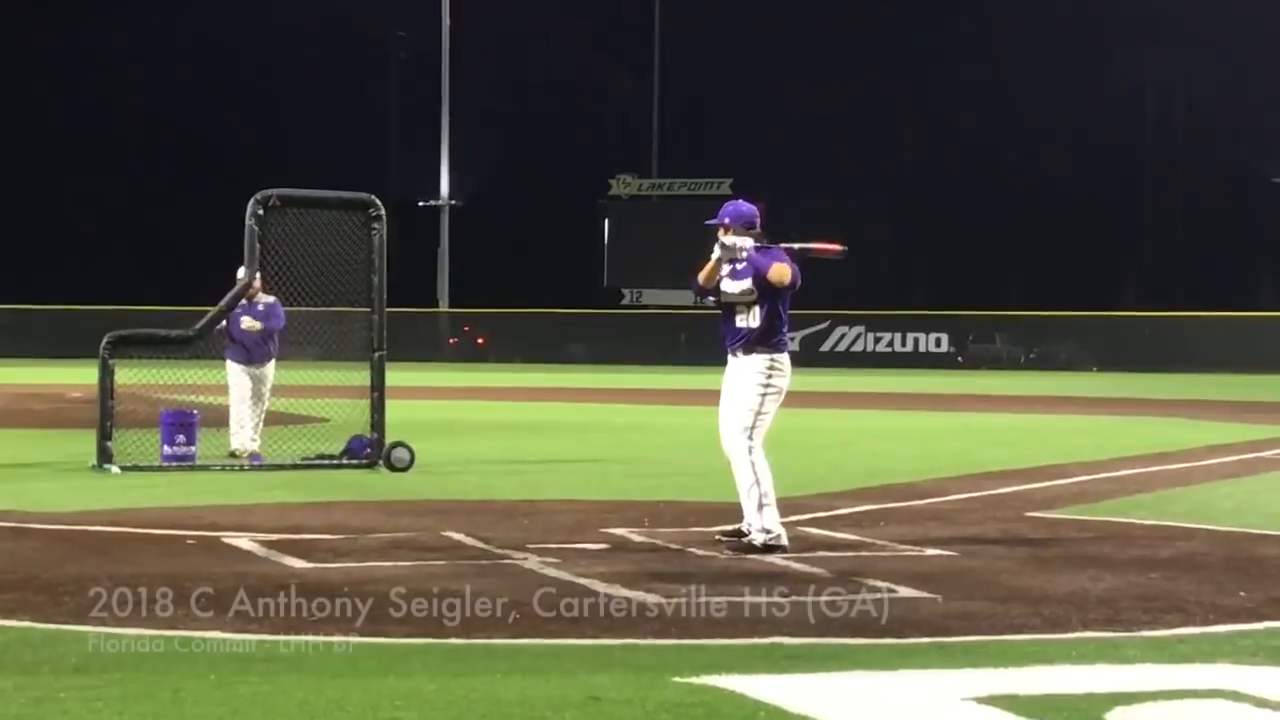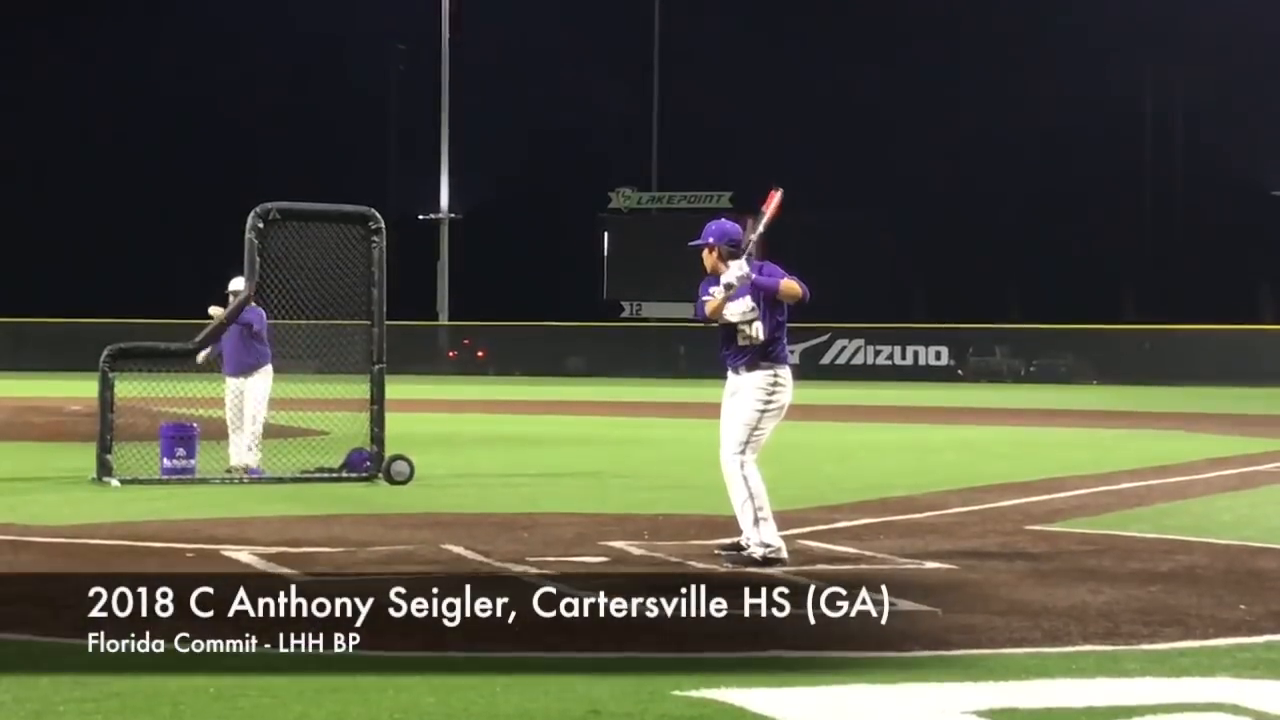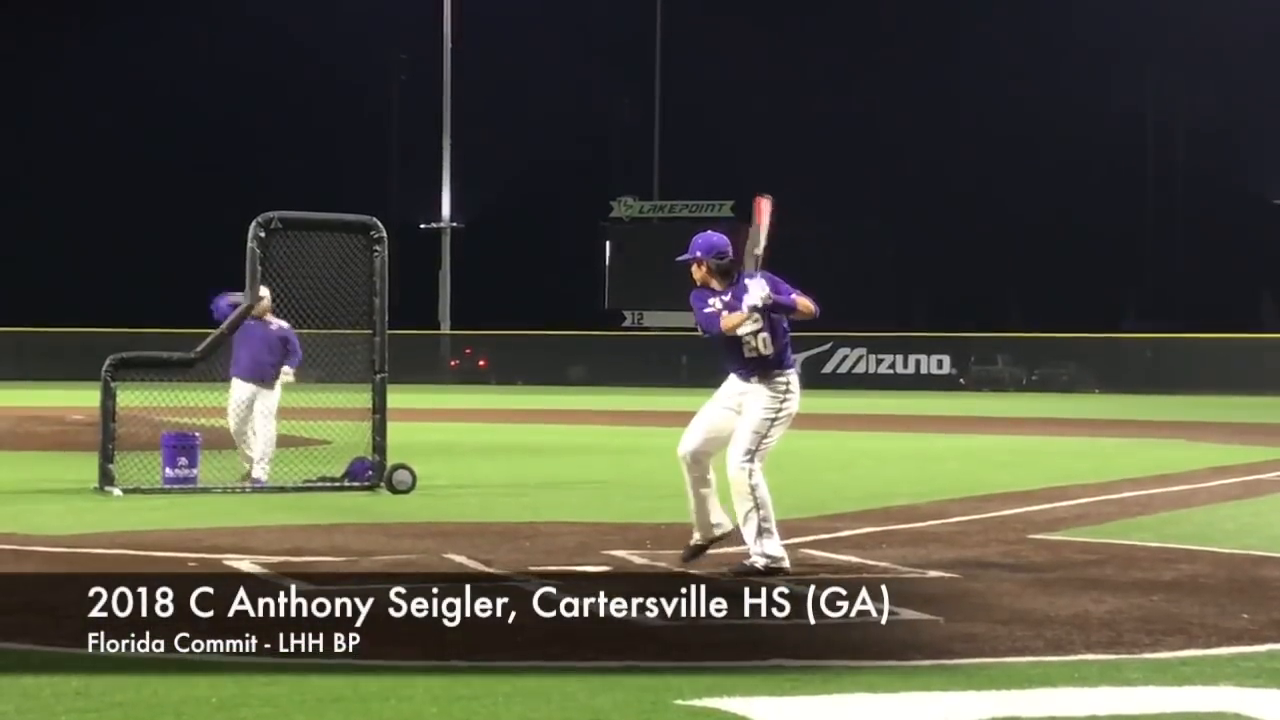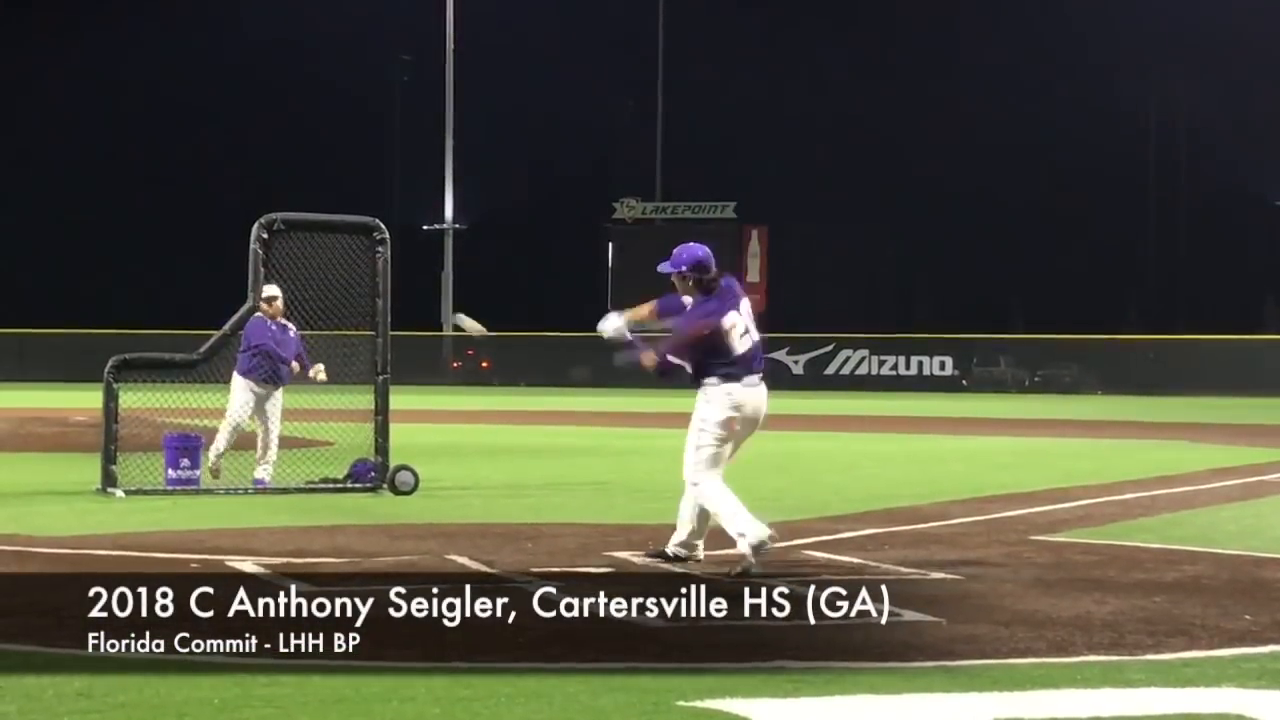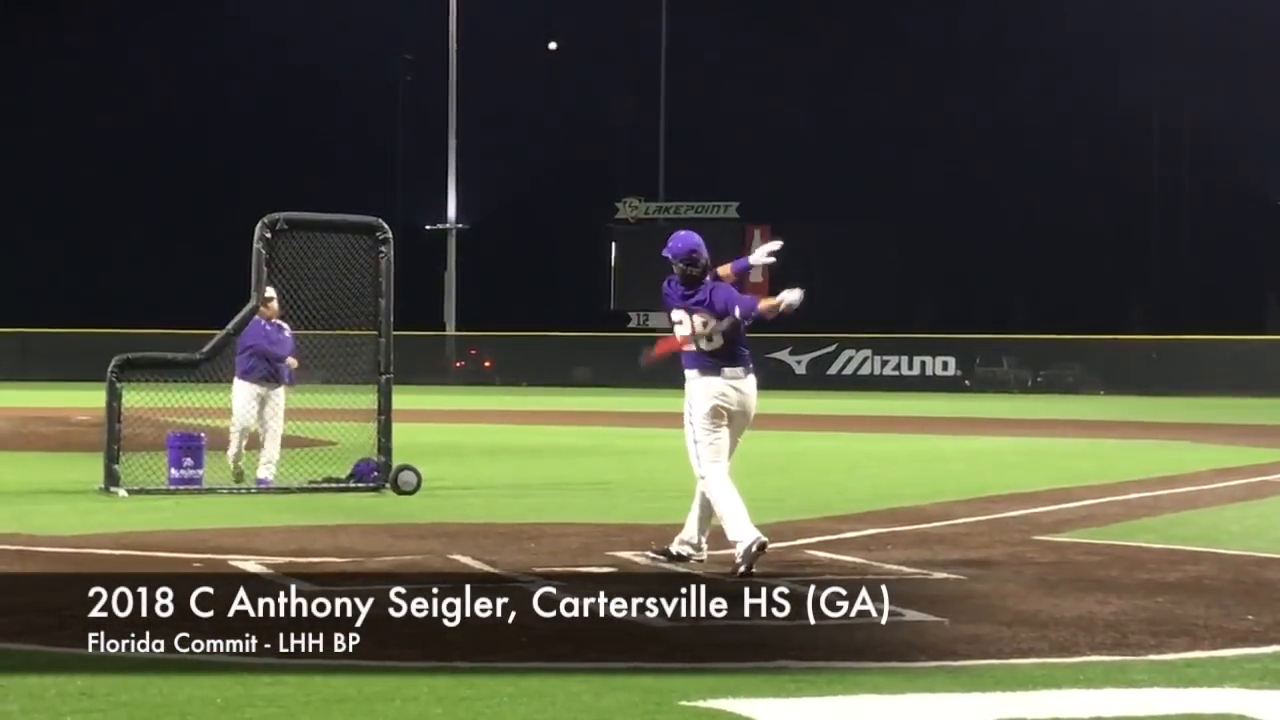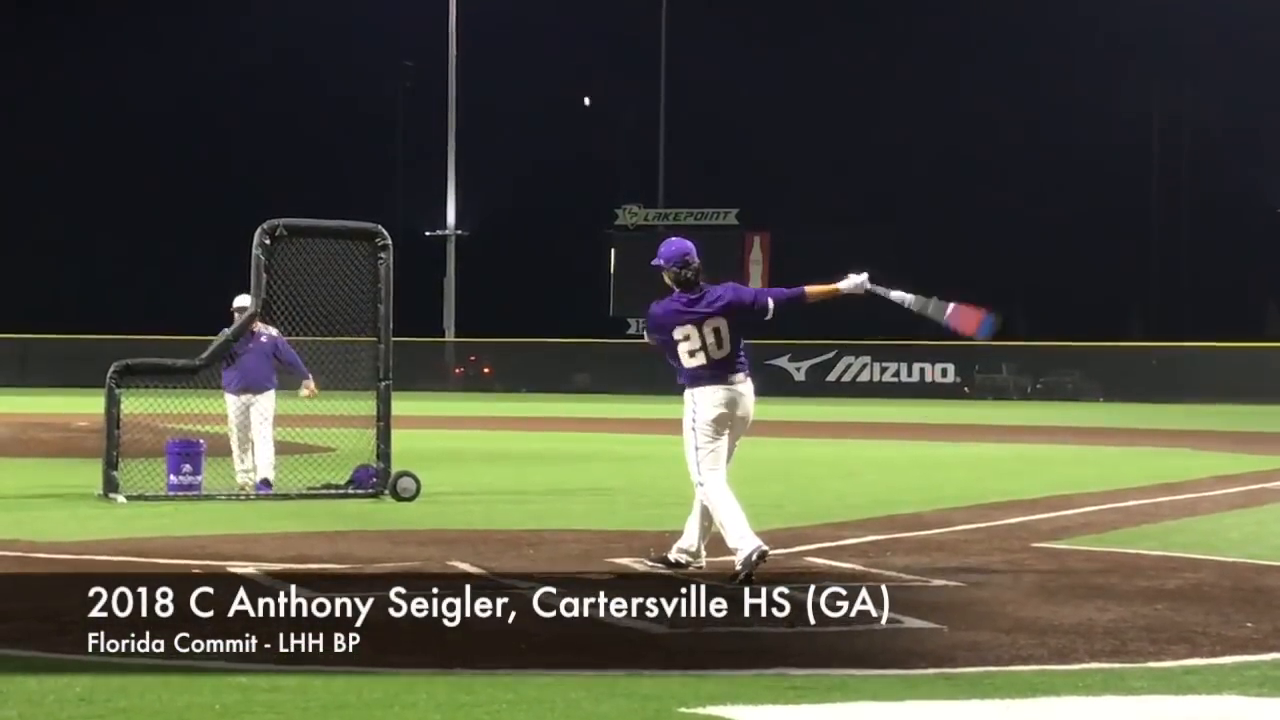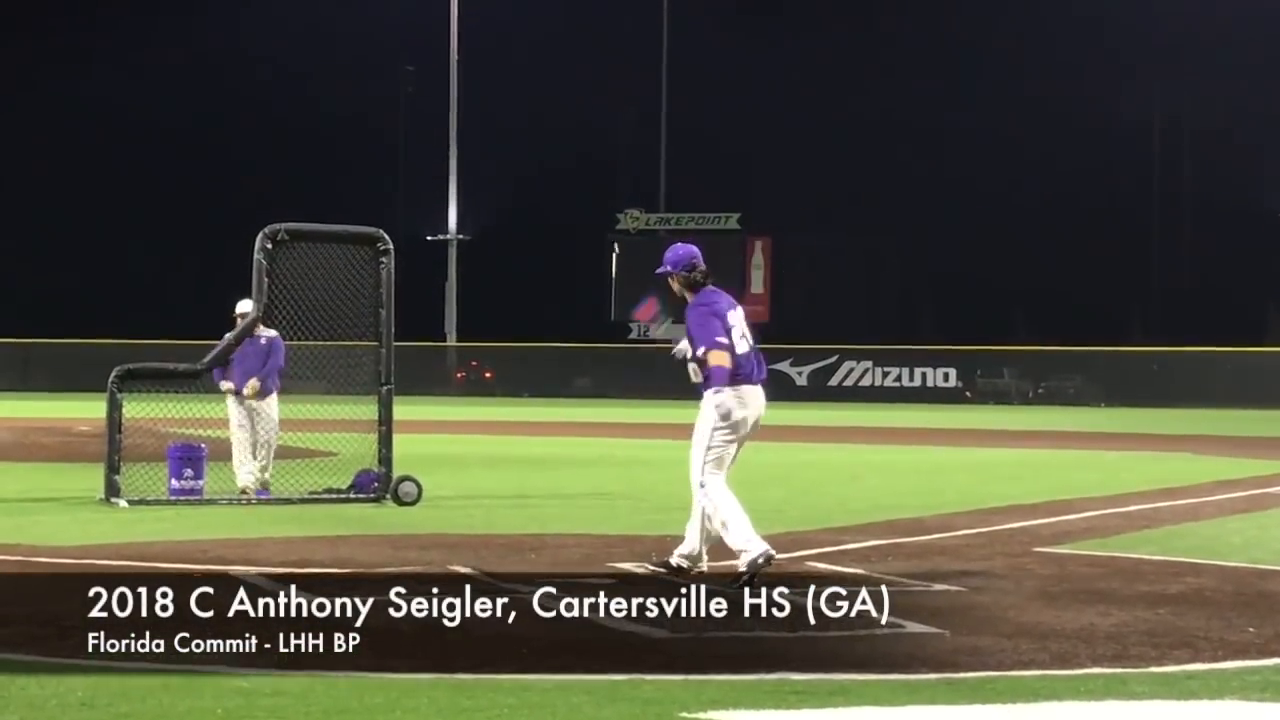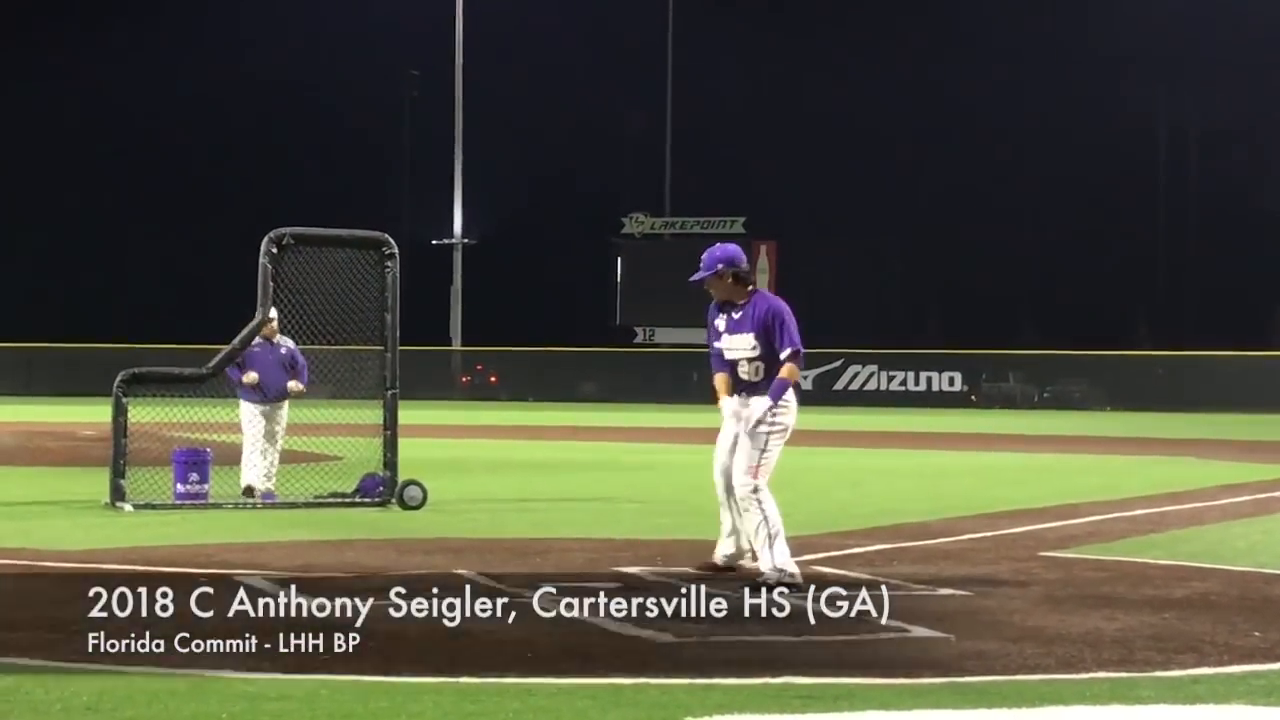
dt=0.5s
person 1, frame 1
left shoulder: (771, 257)
right shoulder: (727, 264)
left elbow: (788, 278)
right elbow: (702, 286)
left wrist: (749, 255)
right wrist: (720, 256)
left hip: (764, 364)
right hip: (737, 363)
left knee: (744, 442)
right knee: (732, 443)
left ankle: (769, 534)
right ankle: (754, 523)
person 1, frame 2
left shoulder: (761, 271)
right shoulder: (710, 285)
left elbow: (799, 293)
right elbow: (707, 314)
left wrist: (751, 280)
right wrist: (726, 290)
left hip: (767, 379)
right hip: (736, 379)
left knee: (736, 455)
right knee: (732, 458)
left ankle: (768, 547)
right ankle: (753, 536)
person 1, frame 3
left shoulder: (760, 281)
right shoulder: (701, 296)
left elbow: (810, 310)
right elbow: (719, 327)
left wrist: (771, 300)
right wrist: (748, 308)
left hip: (774, 387)
right hip: (737, 384)
left knee: (742, 463)
right knee: (691, 449)
left ankle: (770, 556)
right ankle: (710, 528)
person 1, frame 4
left shoulder: (706, 311)
right shoulder: (728, 286)
left elbow: (672, 354)
right elbow: (666, 304)
right wrist: (624, 319)
left hip: (724, 393)
right hip: (753, 393)
left knee: (701, 477)
right knee: (705, 470)
left ankle: (753, 536)
right ankle: (684, 542)
person 1, frame 5
left shoulder: (671, 290)
right shoulder: (718, 296)
right elbow: (751, 306)
left wrist: (748, 261)
right wrist: (782, 300)
left hip: (703, 387)
right hip: (742, 385)
left knee: (711, 472)
right knee: (714, 468)
left ankle: (745, 538)
right ankle: (689, 542)
person 1, frame 6
left shoulder: (660, 313)
right shoulder: (729, 296)
left elbow: (654, 336)
right elbow: (788, 296)
right wrist: (841, 287)
left hip: (704, 399)
right hip: (741, 392)
left knee: (709, 480)
right knee: (712, 475)
left ankle: (748, 549)
right ankle: (688, 550)
person 1, frame 7
left shoulder: (699, 309)
right shoulder: (720, 298)
left elbow: (717, 350)
left wrist: (719, 390)
right wrist: (690, 345)
left hip: (728, 398)
right hip: (751, 395)
left knee: (707, 481)
right knee: (709, 478)
left ankle: (752, 551)
right ankle: (690, 555)
person 1, frame 8
left shoulder: (771, 307)
right shoulder: (718, 311)
left elbow: (793, 360)
right elbow: (718, 362)
left wrist: (768, 401)
right wrist: (726, 400)
left hip: (772, 405)
right hip: (740, 403)
left knee: (748, 483)
right knee: (725, 475)
left ankle: (780, 570)
right ankle: (731, 552)
person 2, frame 1
left shoulder: (271, 303)
left elbow: (279, 323)
right elbow: (218, 326)
left wrist: (258, 325)
right wrist: (221, 325)
left hip: (264, 364)
right hip: (237, 364)
left knee: (259, 406)
right knee: (239, 403)
left ankle: (253, 446)
right ankle: (240, 446)
person 2, frame 2
left shoulder: (254, 312)
right shoulder: (235, 315)
left elbow: (248, 321)
left wrist: (225, 314)
right wrist: (210, 351)
left hip: (256, 374)
right hip: (233, 377)
left knee: (253, 417)
right knee: (235, 422)
left ankle: (250, 463)
right ankle: (237, 463)
person 2, frame 3
left shoulder: (282, 328)
right shoulder: (242, 321)
left elbow: (295, 352)
left wrist: (289, 368)
left hip: (268, 387)
right hip: (241, 385)
left knee: (265, 431)
right knee: (237, 427)
left ankle: (259, 474)
right ankle: (252, 462)
person 2, frame 4
left shoulder: (290, 329)
right shoulder: (257, 322)
left elbow: (300, 354)
right elbow: (266, 347)
left wrist: (312, 369)
right wrist: (288, 362)
left hip: (274, 388)
right hip: (247, 382)
left knee: (270, 431)
right knee: (235, 420)
left ankle: (263, 476)
right ankle: (215, 458)
person 2, frame 5
left shoulder: (284, 328)
right shoulder: (252, 324)
left elbow: (289, 356)
right elbow: (259, 347)
left wrist: (289, 381)
right wrist: (285, 359)
left hip: (275, 388)
right hip: (248, 384)
left knee: (273, 431)
right knee: (242, 424)
left ankle: (265, 475)
right ankle: (235, 463)
person 2, frame 6
left shoulder: (271, 334)
left elbow: (290, 356)
left wrist: (307, 378)
right wrist: (236, 338)
left hip: (264, 394)
right hip: (236, 395)
left knee: (263, 434)
right knee: (240, 439)
left ankle: (265, 479)
right ankle: (247, 481)
person 2, frame 7
left shoulder: (272, 337)
right shoulder: (229, 339)
left elbow: (276, 362)
right elbow: (217, 364)
left wrist: (259, 380)
right wrist: (222, 381)
left hip: (266, 398)
right hip: (238, 399)
left knee: (267, 439)
right knee: (241, 442)
left ankle: (262, 481)
right ankle: (246, 484)
person 2, frame 8
left shoulder: (289, 346)
right shoulder: (246, 344)
left elbow: (301, 368)
right elbow: (230, 365)
left wrist: (300, 383)
right wrist: (241, 378)
left hip: (279, 404)
right hip: (251, 403)
left knee: (273, 446)
right knee: (252, 443)
left ankle: (267, 487)
right ankle: (250, 486)
